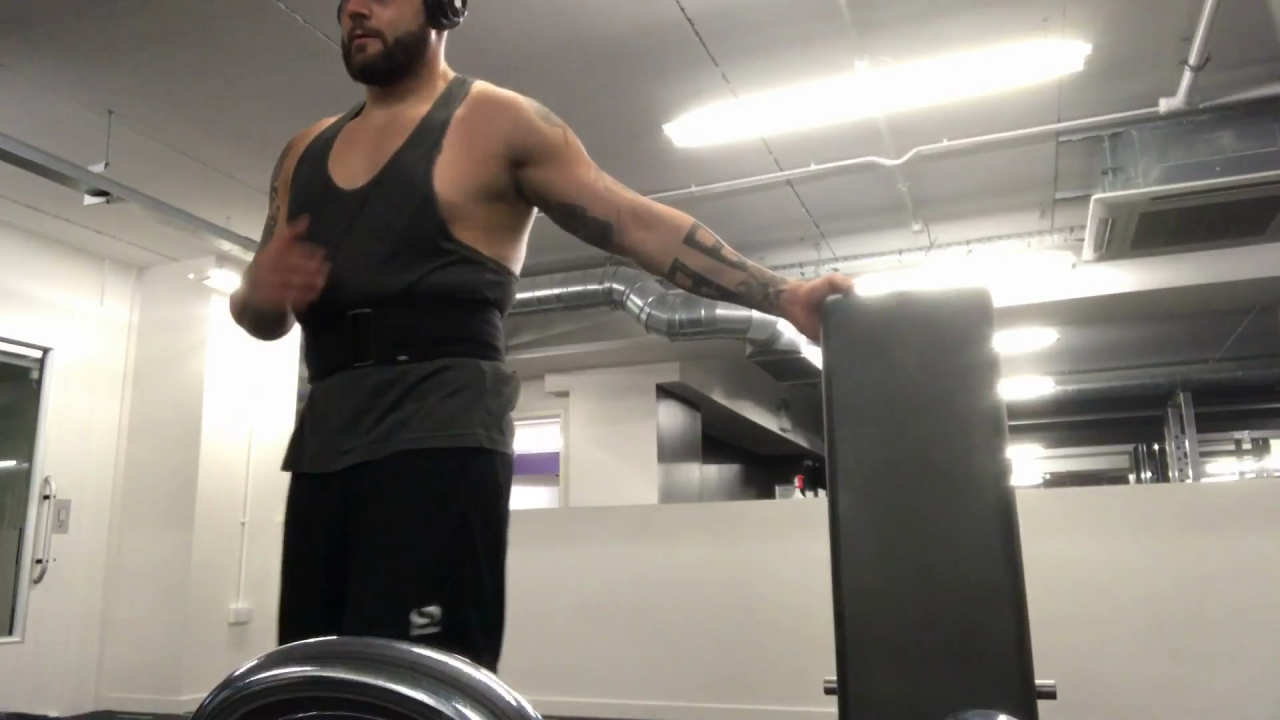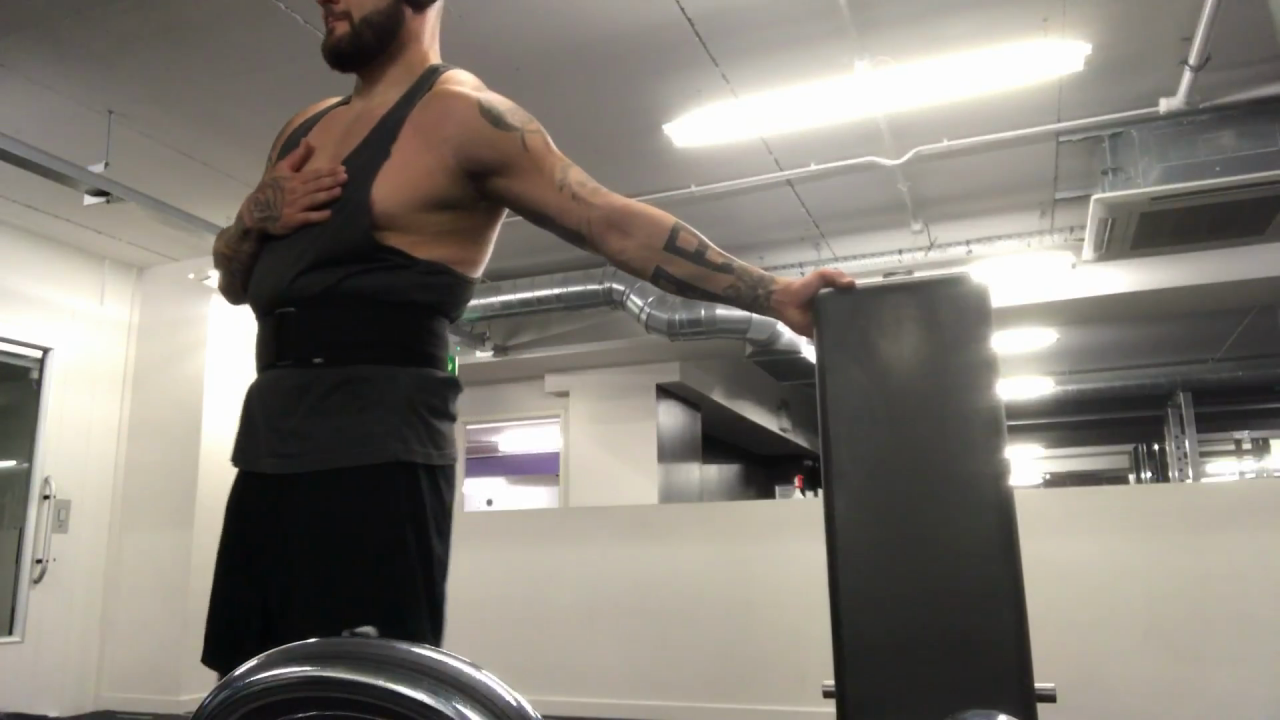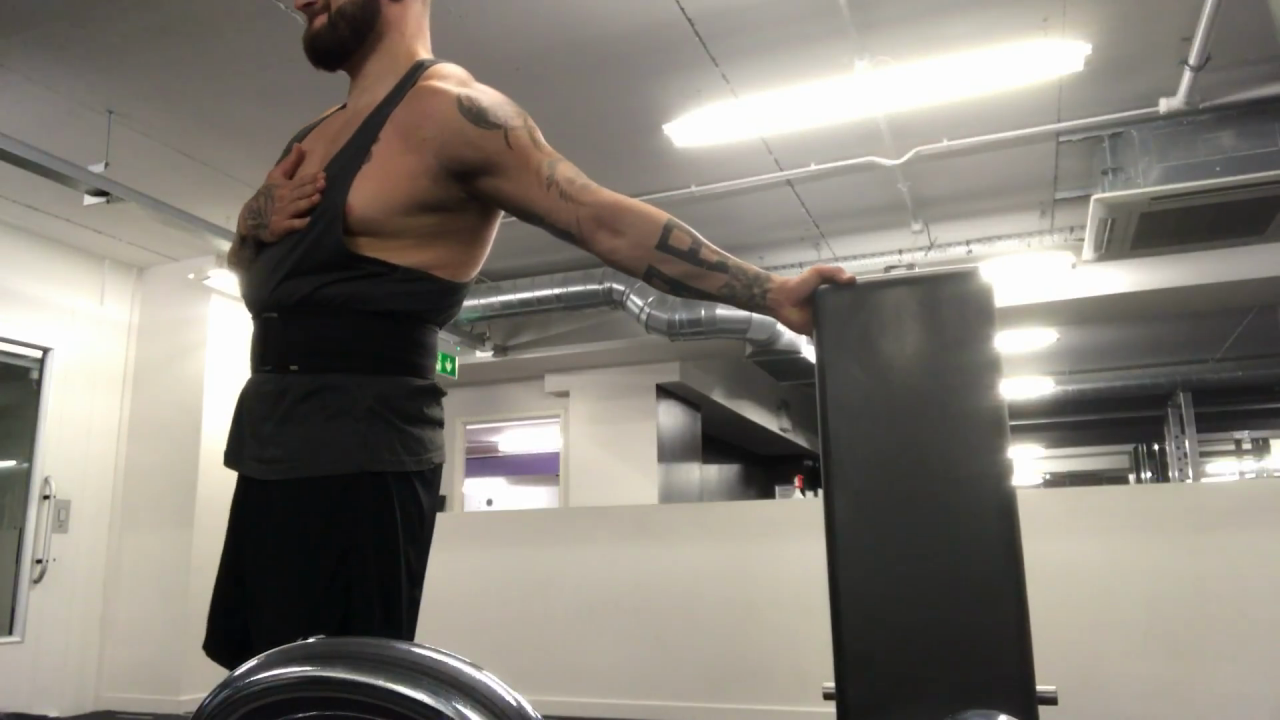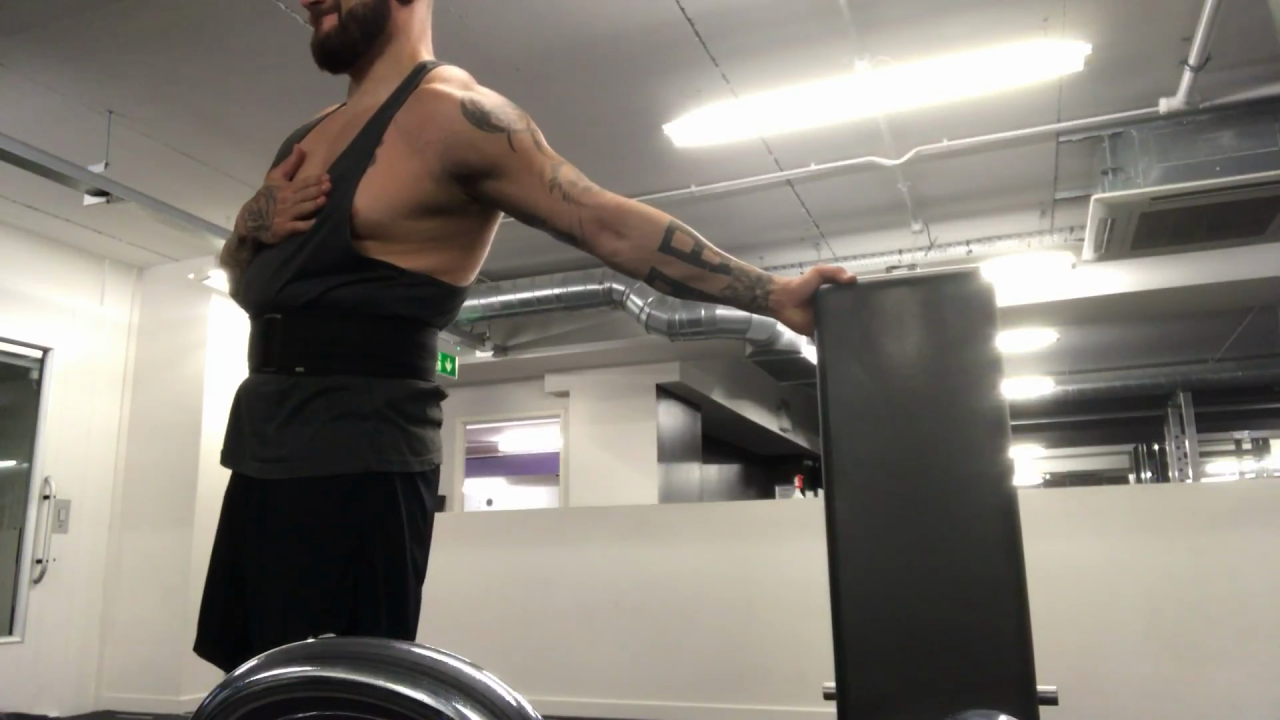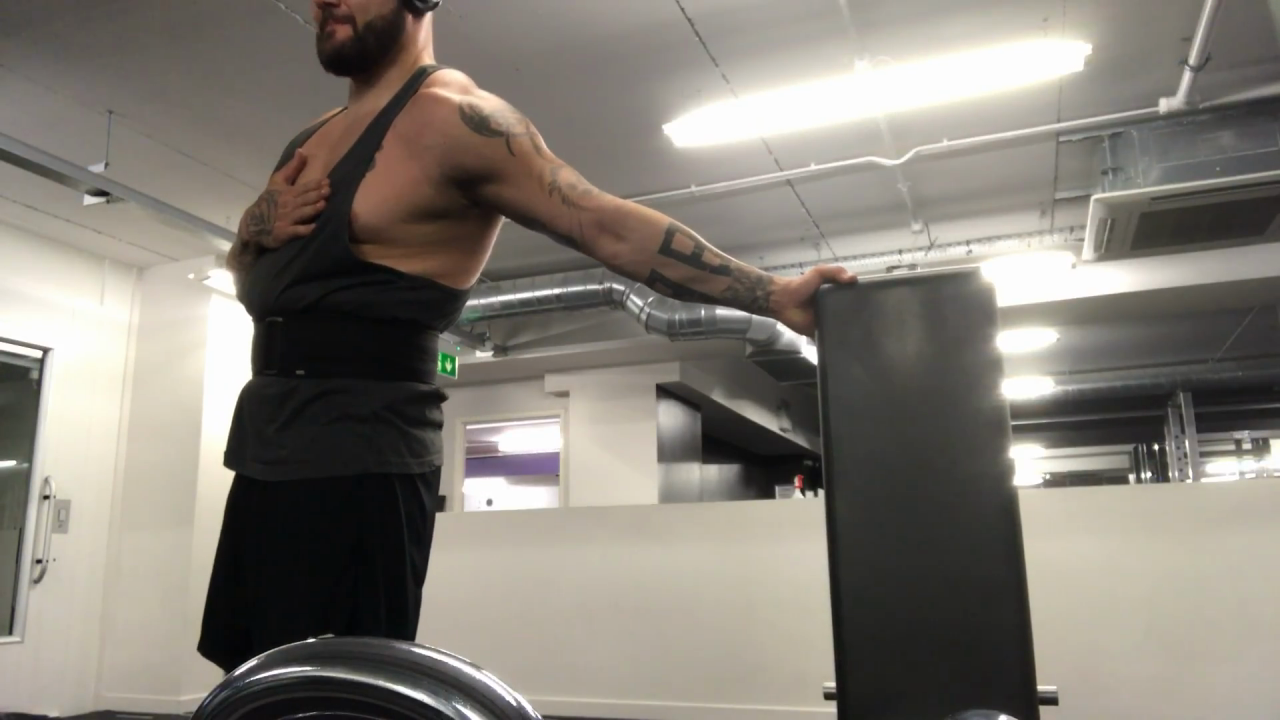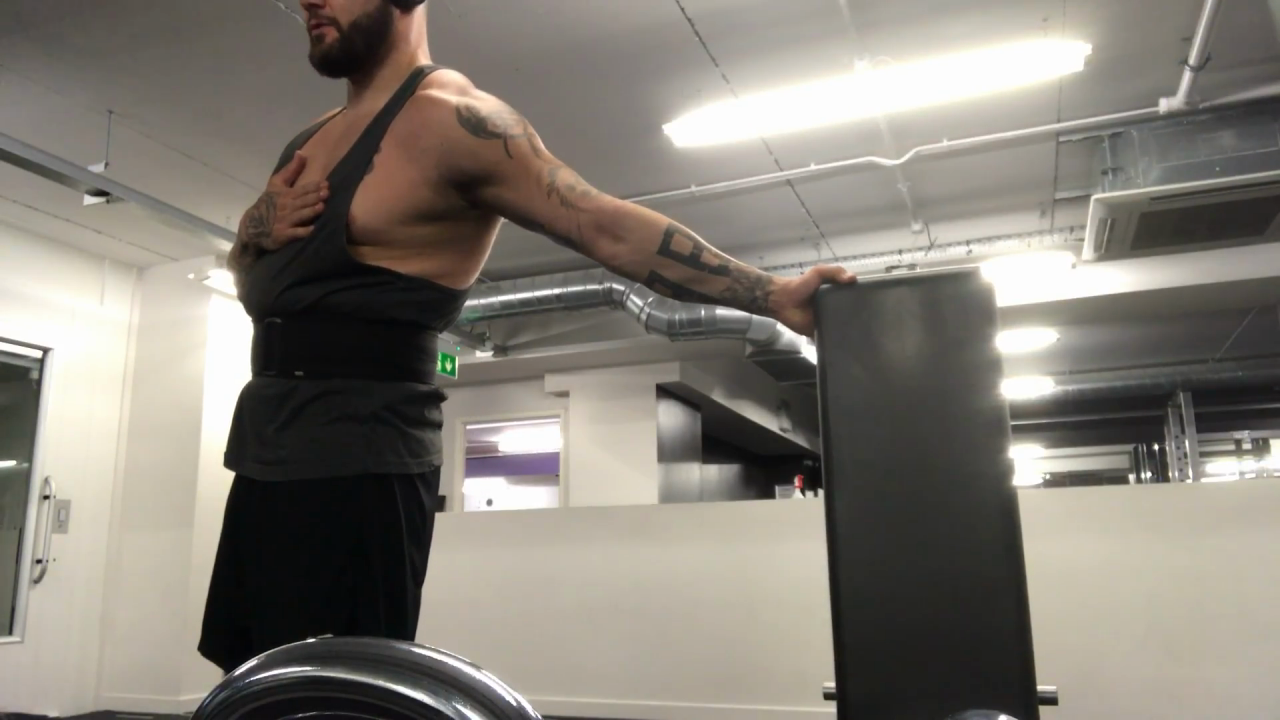
dt=0.5s
person 1, frame 1
left shoulder: (495, 122)
right shoulder: (306, 151)
left elbow: (636, 224)
right elbow: (260, 305)
left wrist: (782, 295)
right wrist: (259, 292)
left hip: (442, 443)
right hip: (325, 444)
person 1, frame 2
left shoulder: (461, 117)
right shoulder: (303, 130)
left elbow: (615, 224)
right elbow: (233, 281)
left wrist: (772, 294)
right wrist: (255, 215)
left hip: (373, 454)
right hip: (272, 449)
person 1, frame 3
left shoulder: (450, 112)
right shoulder: (318, 135)
left elbow: (606, 221)
right elbow: (257, 281)
left wrist: (768, 292)
right wrist: (253, 219)
left hip: (355, 461)
right hip: (273, 454)
person 1, frame 4
left shoulder: (453, 116)
right shoulder: (312, 135)
left elbow: (609, 224)
right elbow: (242, 280)
left wrist: (772, 293)
right wrist: (251, 223)
left hip: (356, 464)
right hip: (265, 455)
person 1, frame 5
left shoulder: (452, 120)
right shoulder: (314, 139)
left elbow: (610, 227)
right elbow: (252, 282)
left wrist: (772, 294)
right wrist: (255, 226)
left hip: (357, 463)
right hip: (266, 455)
person 1, frame 6
left shoulder: (449, 122)
right shoulder: (316, 138)
left elbow: (607, 227)
right elbow: (250, 280)
left wrist: (772, 294)
right wrist: (255, 228)
left hip: (356, 465)
right hip: (268, 455)
